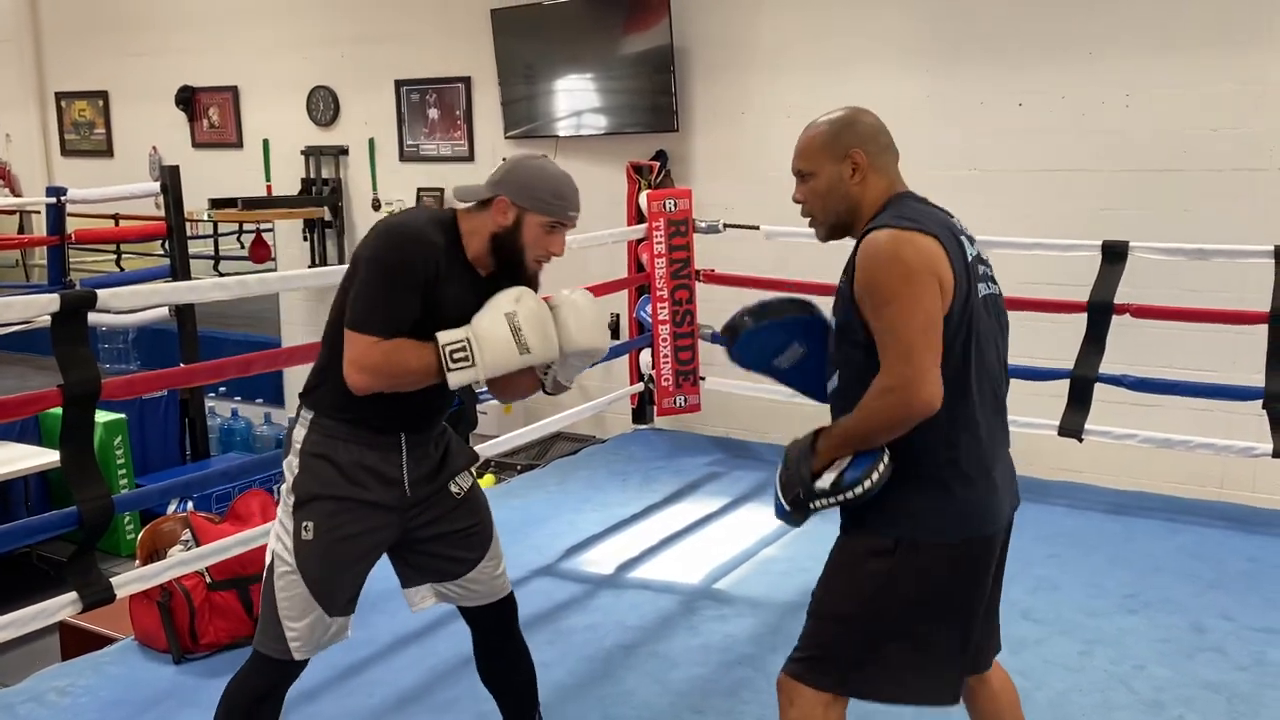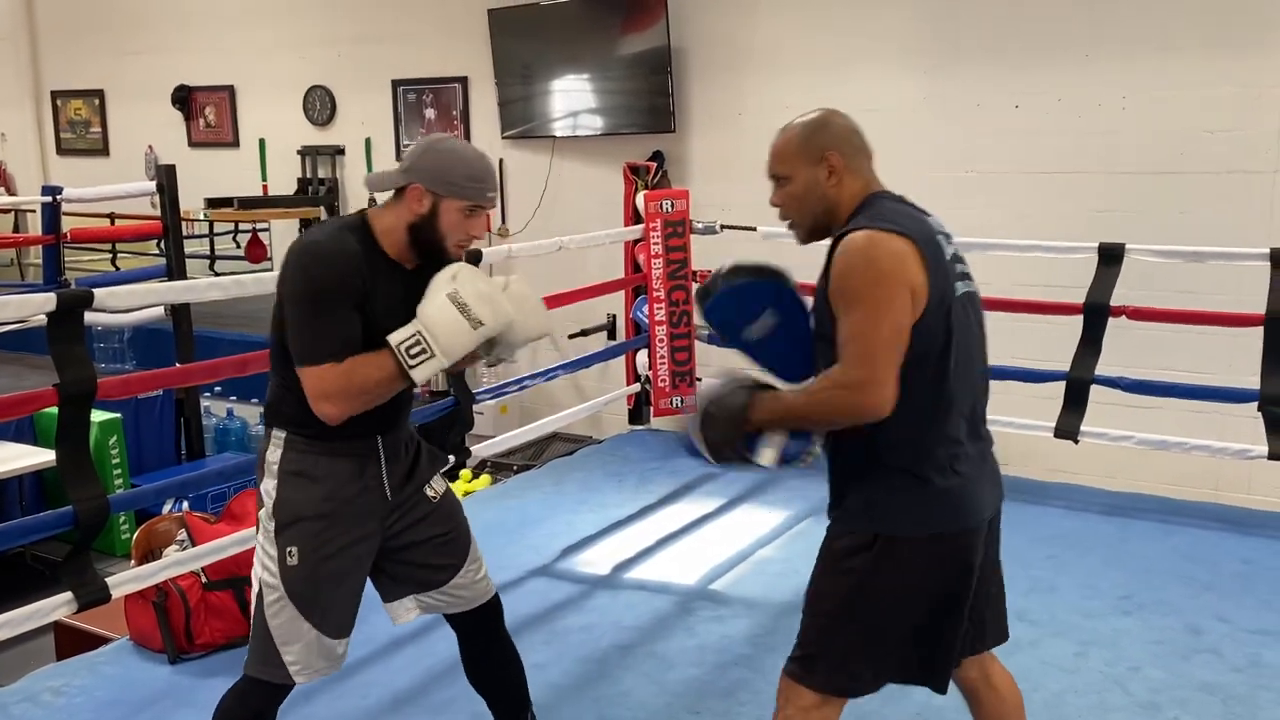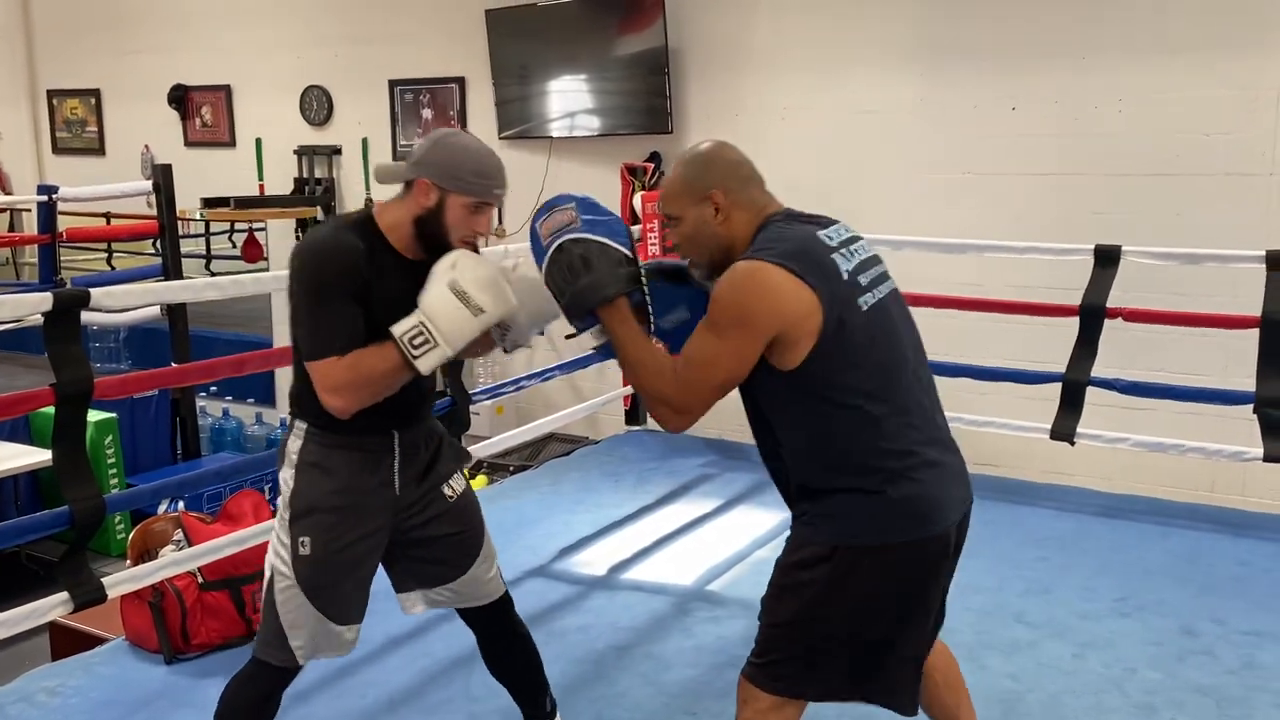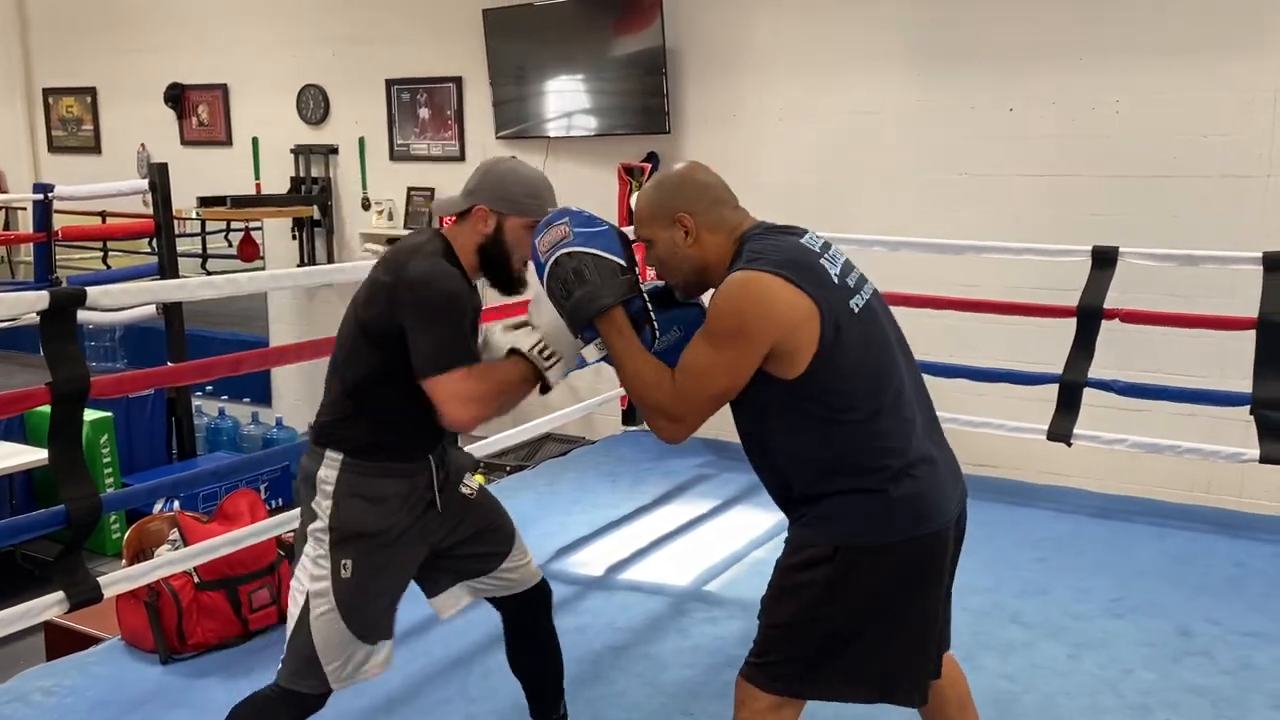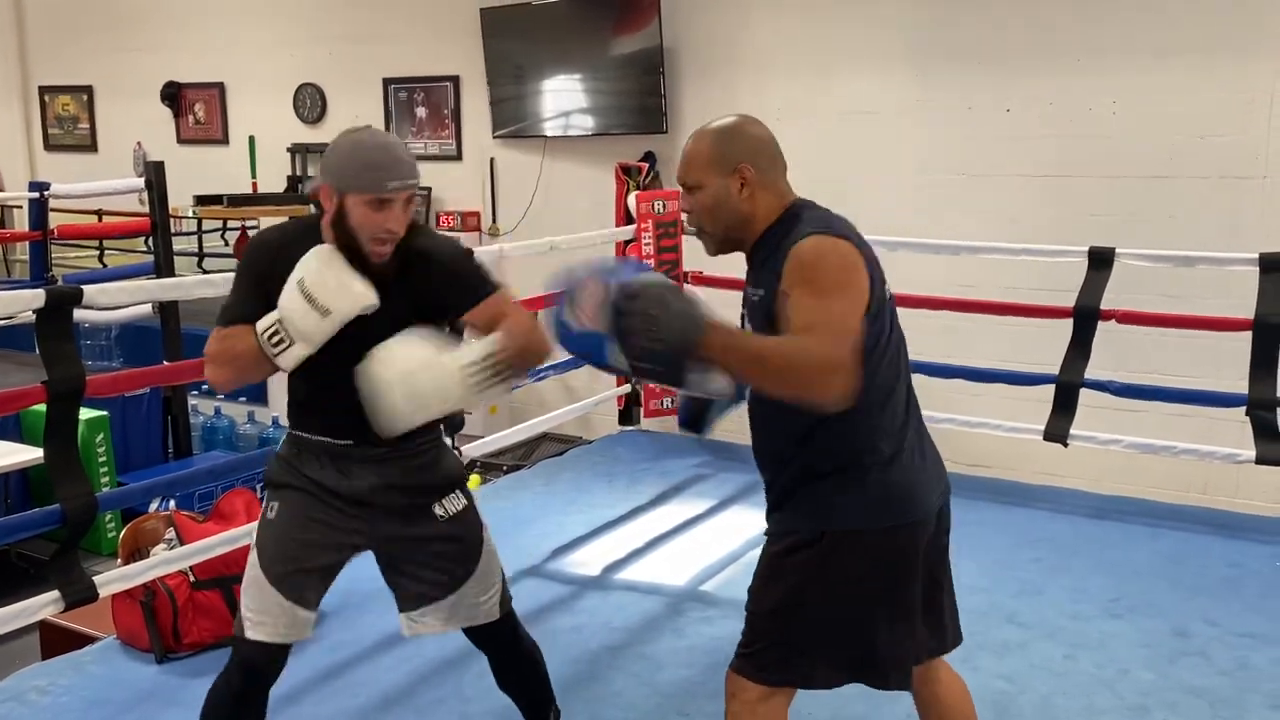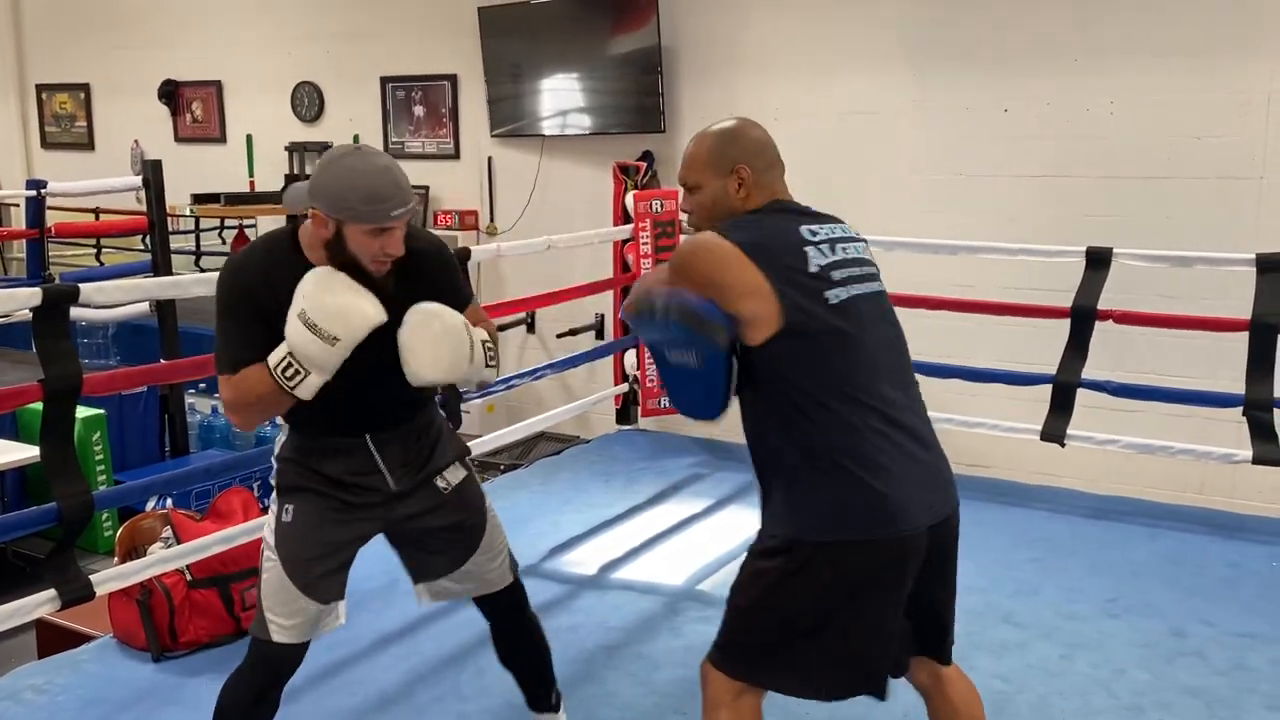
dt=0.3s
person 1, frame 1
left shoulder: (892, 247)
right shoulder: (938, 232)
left elbow: (912, 390)
left wrist: (821, 449)
right wrist: (820, 358)
left hip: (917, 516)
right hip: (976, 497)
right knee: (970, 660)
person 1, frame 2
left shoulder: (870, 248)
right shoulder: (914, 231)
left elbow: (865, 391)
left wrist: (756, 410)
left hip: (898, 512)
right hip: (962, 492)
right knee: (969, 656)
person 1, frame 3
left shoulder: (757, 279)
right shoulder: (827, 238)
left elbow: (676, 405)
left wrist: (607, 301)
left hip: (867, 521)
right hip: (938, 494)
right knee: (911, 641)
person 1, frame 4
left shoulder: (752, 290)
right shoulder: (796, 248)
left elbow: (673, 415)
left wrist: (605, 311)
right wrist: (667, 330)
left hip: (866, 521)
right hip: (930, 495)
right knee: (923, 653)
person 1, frame 5
left shoulder: (819, 251)
right shoulder: (777, 247)
left elbow: (826, 379)
right elbow: (774, 360)
left wrist: (692, 332)
right wrist: (723, 367)
left hip: (851, 511)
right hip: (906, 494)
right knee: (919, 658)
person 1, frame 6
left shoulder: (716, 253)
right shoulder: (841, 242)
left elbow: (650, 302)
right wrist: (711, 332)
left hip: (834, 519)
right hip: (925, 499)
right knee: (928, 660)
person 2, frame 1
left shoulder: (505, 270)
right shoulder: (407, 242)
left elbow: (503, 384)
right elbow: (363, 370)
left wrist: (558, 363)
right wrist: (474, 347)
left hip: (426, 452)
right hip: (340, 458)
left knee: (495, 612)
right knee: (280, 657)
person 2, frame 2
left shoulder: (432, 258)
right shoulder: (326, 256)
left elbow: (447, 356)
right elbow: (331, 399)
left wrist: (497, 336)
right wrist: (428, 338)
left hip: (397, 458)
right hip: (312, 473)
left knee: (481, 615)
right knee: (274, 670)
person 2, frame 3
left shoulder: (448, 254)
right shoulder: (333, 254)
left elbow: (477, 344)
right elbow: (341, 393)
left wrist: (516, 320)
right wrist: (435, 325)
left hip: (420, 453)
right hip: (334, 467)
left knee: (493, 609)
right knee: (279, 657)
person 2, frame 4
left shoulder: (448, 266)
right shoulder: (428, 279)
right elbow: (463, 407)
left wrist: (527, 343)
right wrist: (544, 352)
left hip: (430, 470)
right hip: (359, 488)
left knee: (530, 599)
person 2, frame 5
left shoulder: (435, 260)
right shoulder: (273, 253)
left elbow: (529, 339)
right elbow: (221, 370)
left wrist: (464, 367)
right wrist: (295, 322)
left hip: (418, 472)
right hip: (314, 475)
left knee: (493, 625)
right knee: (255, 658)
person 2, frame 6
left shoulder: (424, 256)
right shoulder: (253, 274)
left elbow: (478, 331)
right elbow: (240, 409)
left wrist: (468, 350)
right wrist: (305, 352)
left hip: (420, 453)
right hip: (320, 472)
left knee: (506, 599)
right knee: (273, 657)
